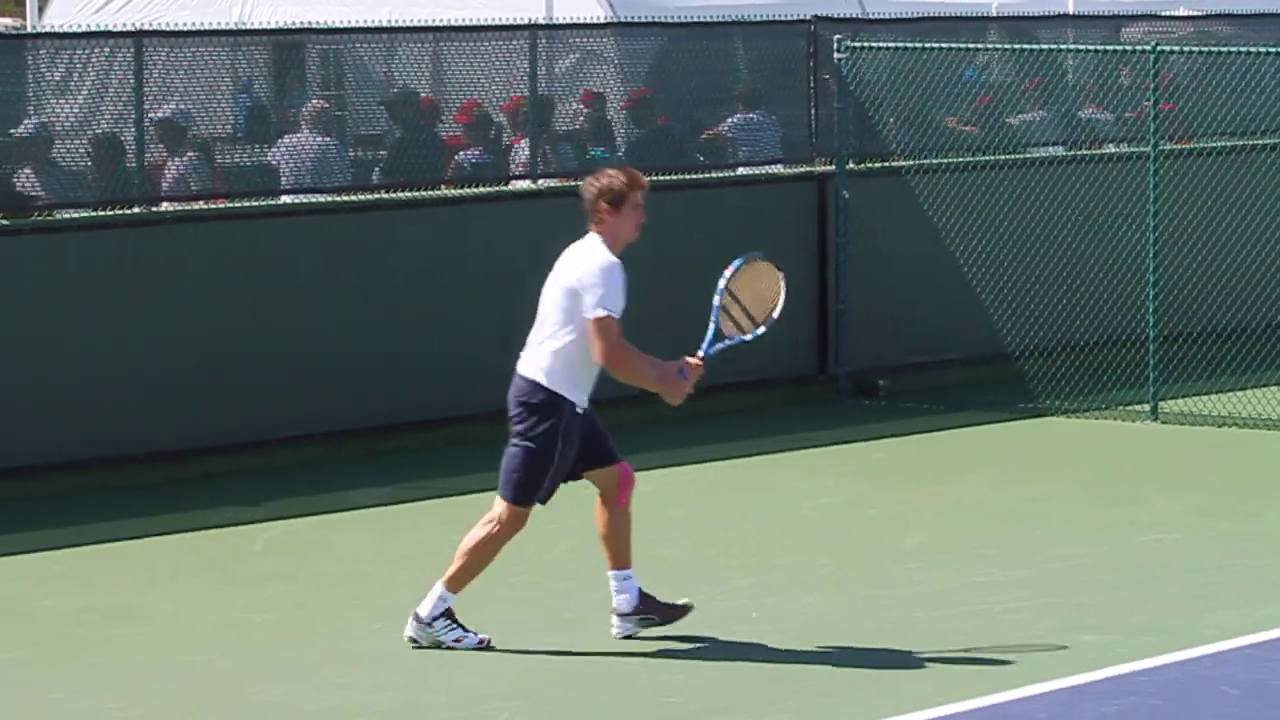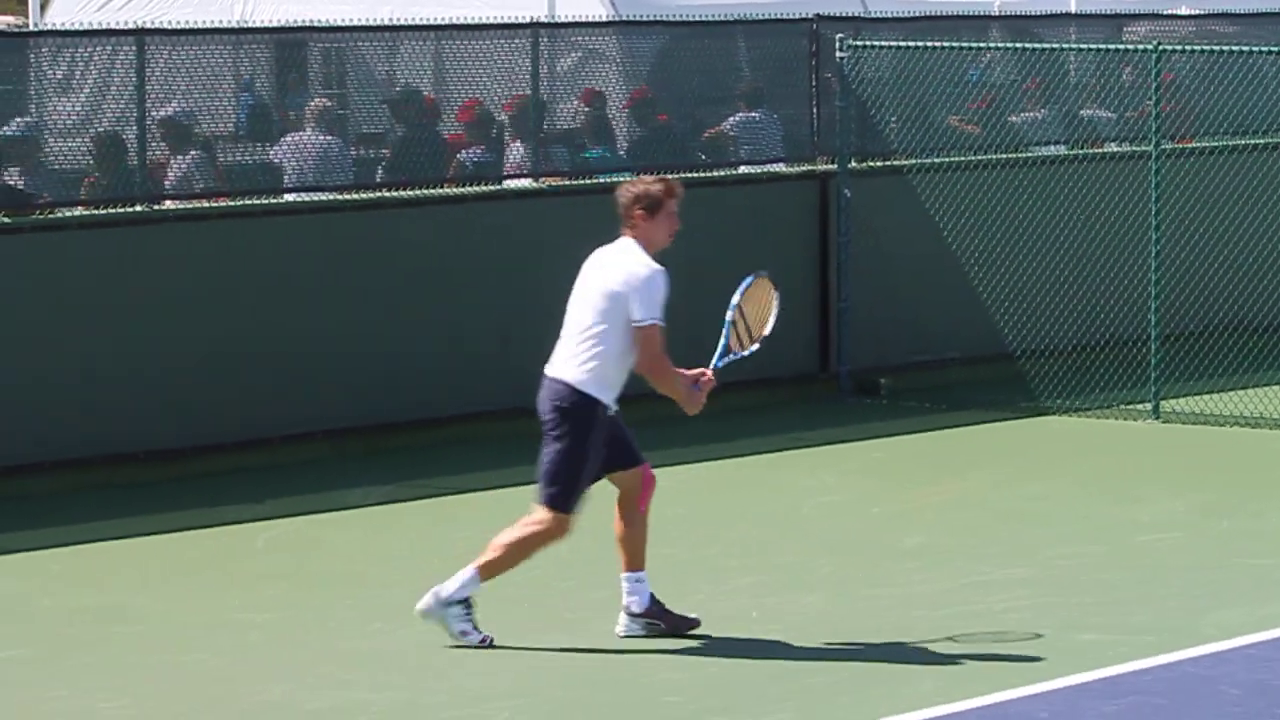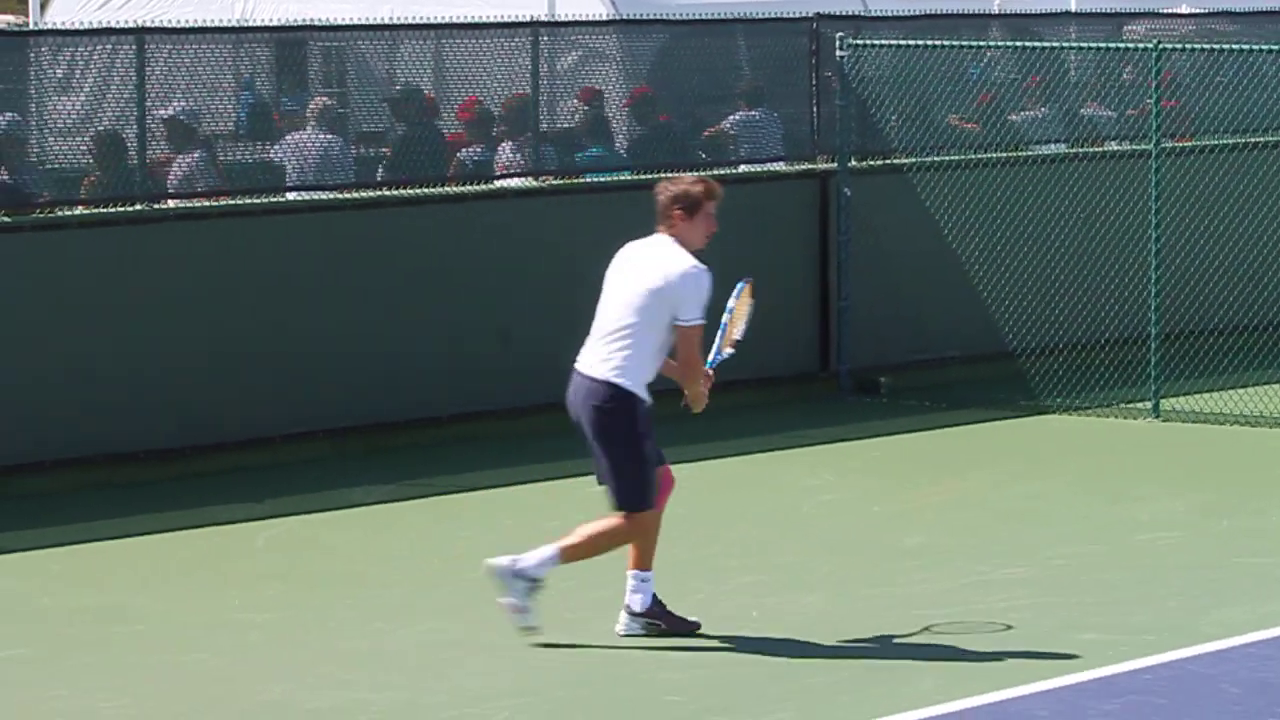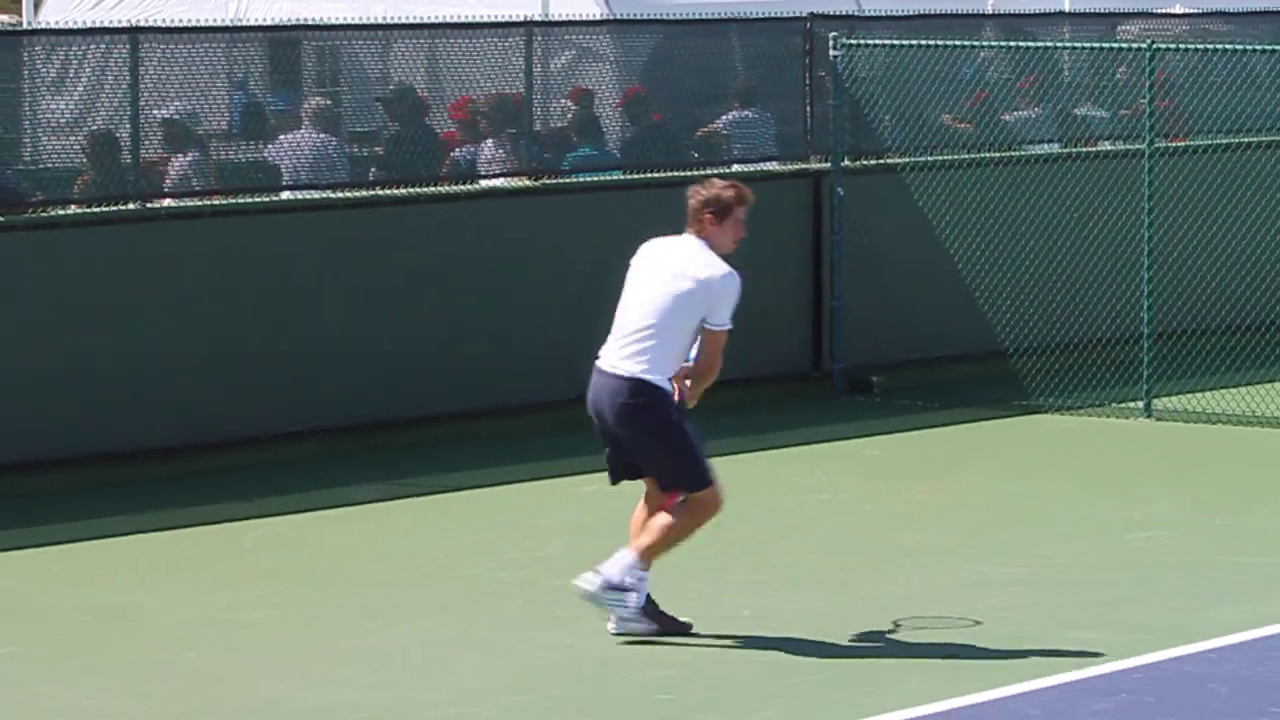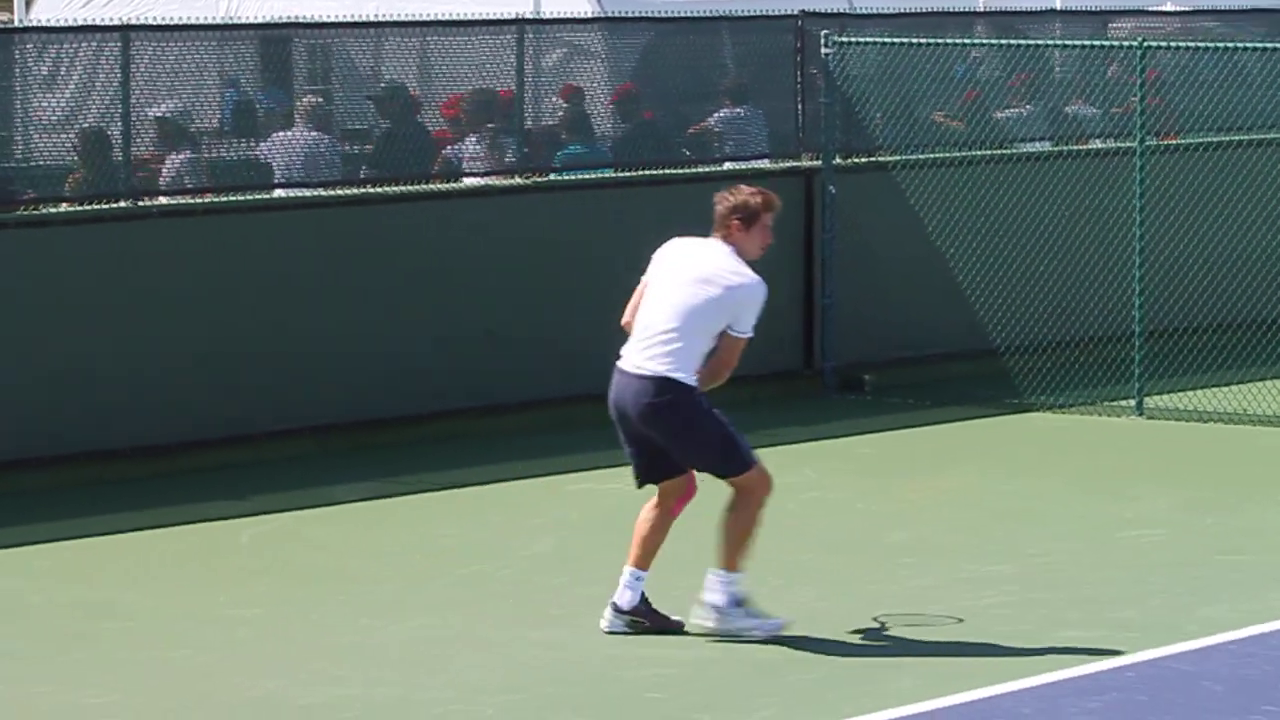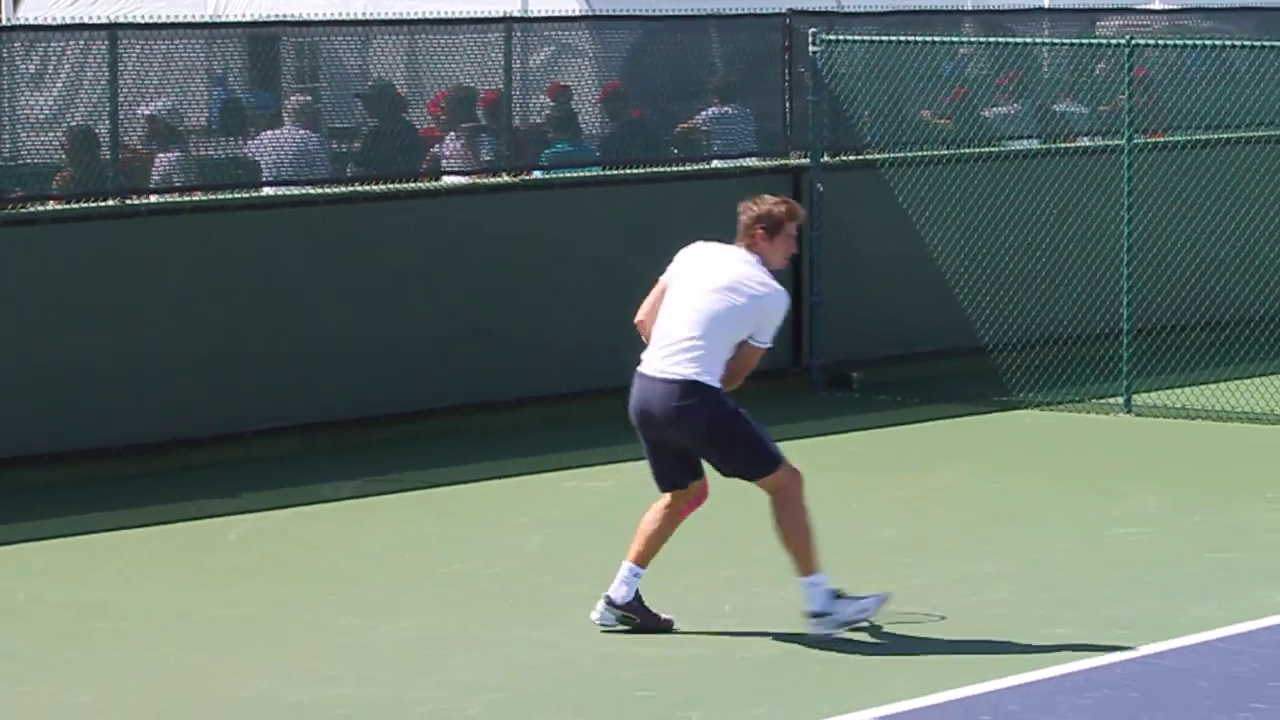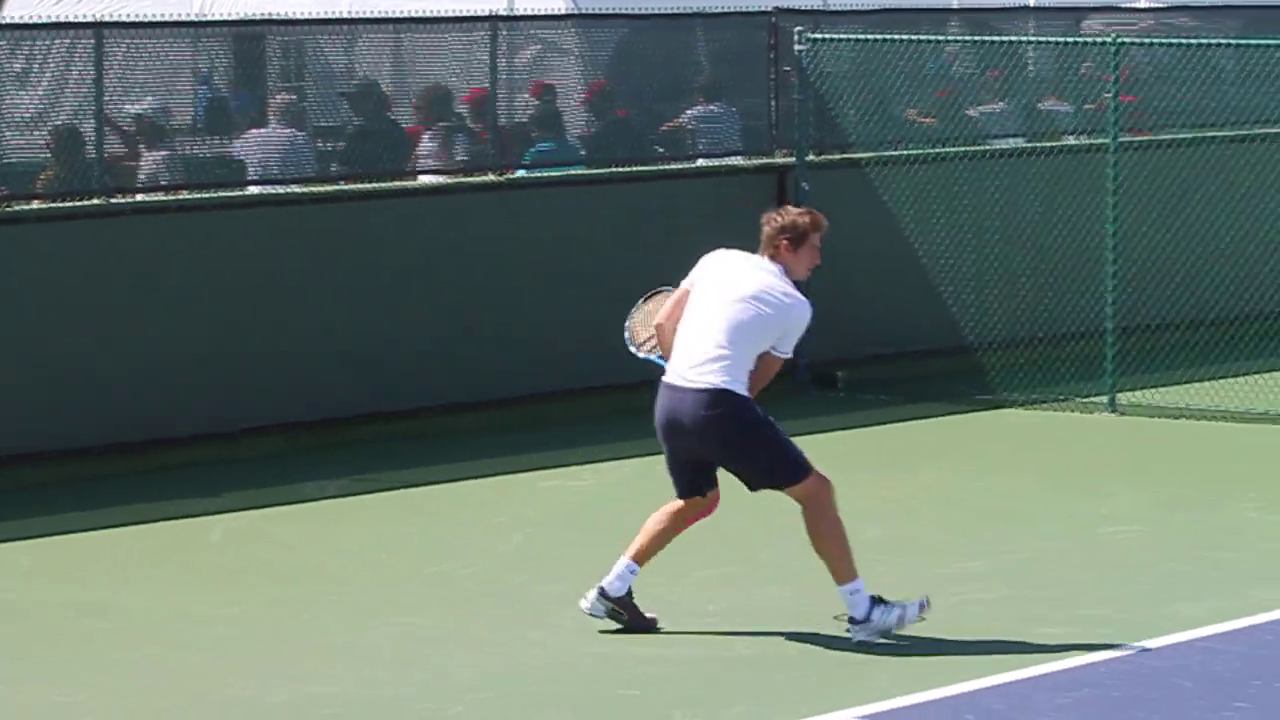
dt=0.1s
person 1, frame 1
left shoulder: (595, 259)
right shoulder: (601, 267)
left elbow: (612, 348)
right elbow: (608, 356)
left wrist: (671, 367)
right wrist: (666, 386)
left hip: (563, 398)
right hip: (546, 399)
left knee: (618, 479)
right knee: (511, 514)
left ankle: (629, 604)
right ankle: (431, 614)
person 1, frame 2
left shoulder: (609, 258)
right shoulder: (648, 274)
right elbow: (652, 362)
left wrist: (682, 377)
right wrist: (686, 395)
left hip: (584, 399)
right hip: (578, 400)
left knee: (639, 482)
right knee: (553, 520)
left ankle: (638, 606)
right ankle: (452, 597)
person 1, frame 3
left shoulder: (632, 252)
right shoulder: (691, 273)
right elbow: (689, 360)
left wrist: (678, 373)
right wrist: (698, 393)
left hip: (601, 388)
right hip: (611, 399)
left knee: (660, 484)
right knee: (634, 521)
left ankle: (641, 605)
right ankle: (524, 567)
person 1, frame 4
left shoulder: (652, 249)
right shoulder: (721, 277)
right elbow: (709, 363)
right wrist: (694, 386)
left hip: (604, 383)
right hip: (638, 394)
left knee: (663, 491)
right knee: (704, 499)
left ankle: (631, 602)
right ankle: (614, 577)
person 1, frame 5
left shoulder: (673, 249)
right shoulder: (748, 287)
left elbow: (630, 319)
right elbow: (719, 370)
left hip: (622, 387)
right hip: (666, 394)
left knee: (677, 490)
right knee: (755, 482)
left ankle: (626, 604)
right ankle: (720, 597)
person 1, frame 6
left shoulder: (695, 252)
right shoulder: (772, 295)
left elbow: (644, 319)
right elbow: (736, 373)
left hip: (645, 391)
right hip: (692, 398)
left knee: (683, 495)
right knee: (786, 484)
left ankle: (619, 598)
right ankle: (822, 604)
person 1, frame 7
left shoulder: (718, 260)
right shoulder: (796, 306)
left elbow: (663, 323)
right elbow: (761, 377)
left hip: (669, 401)
right hip: (724, 409)
left knee: (695, 502)
right knee: (816, 493)
left ankle: (612, 591)
right ankle: (862, 609)
